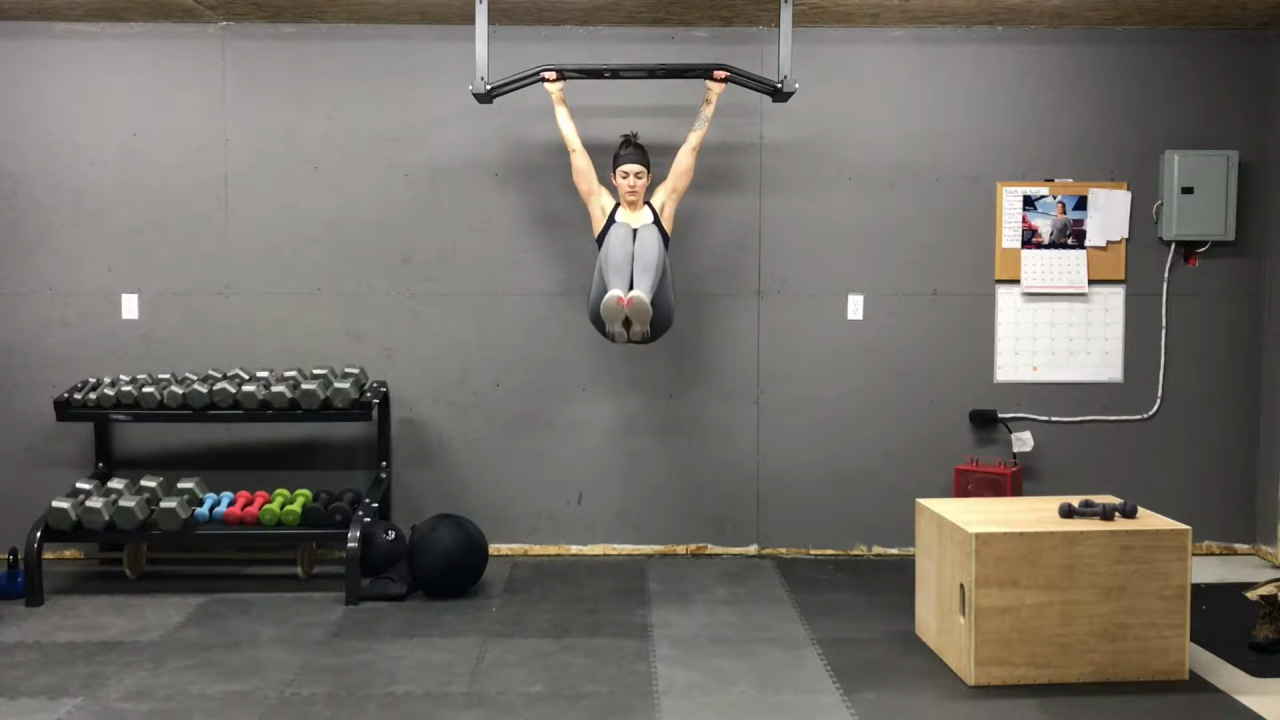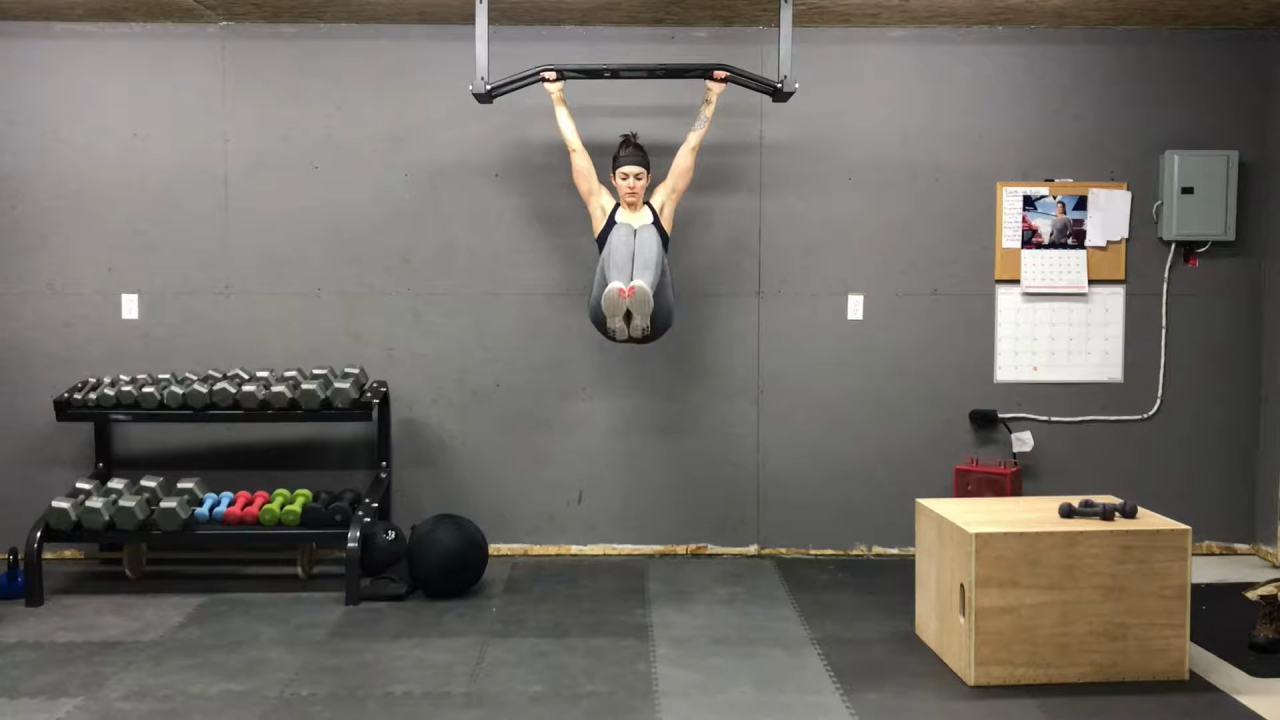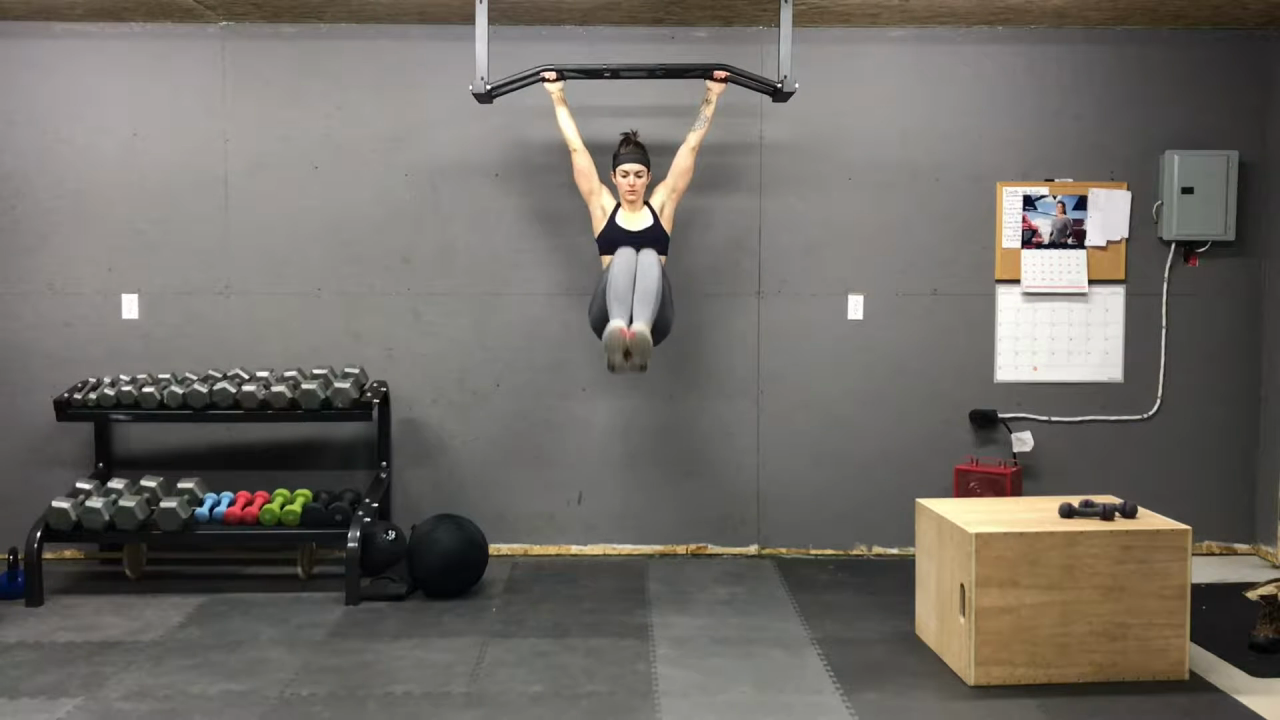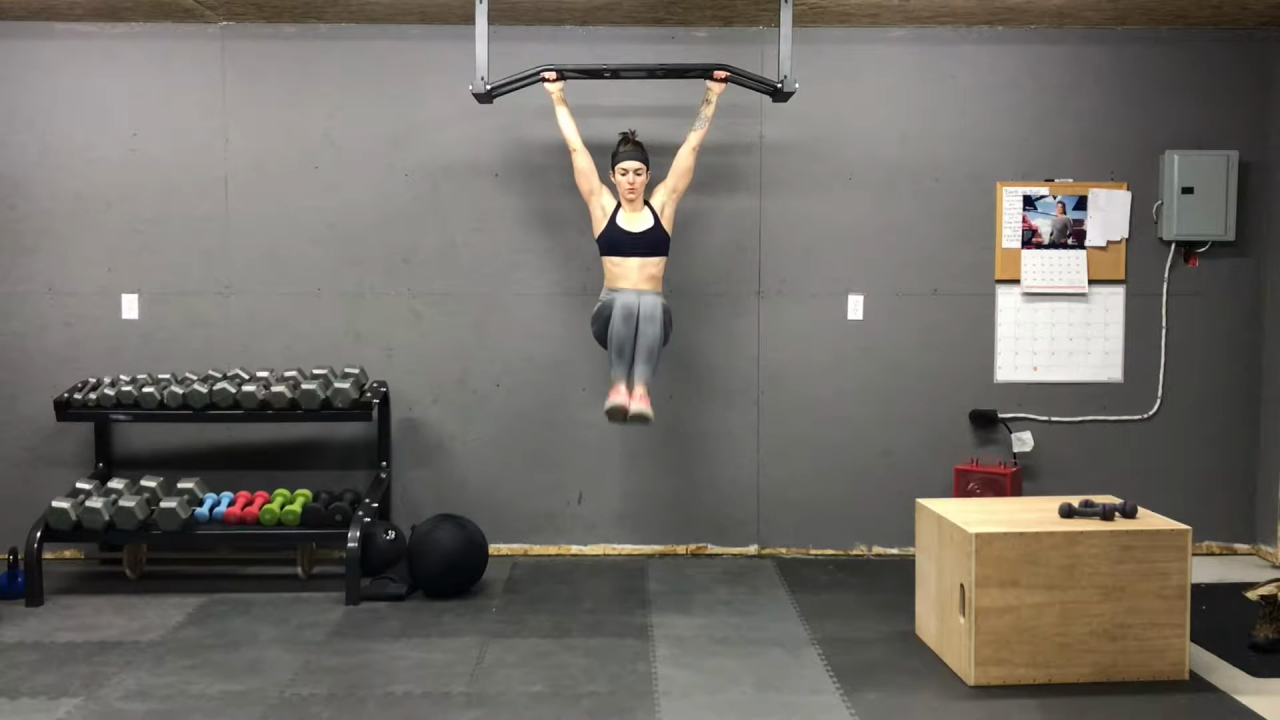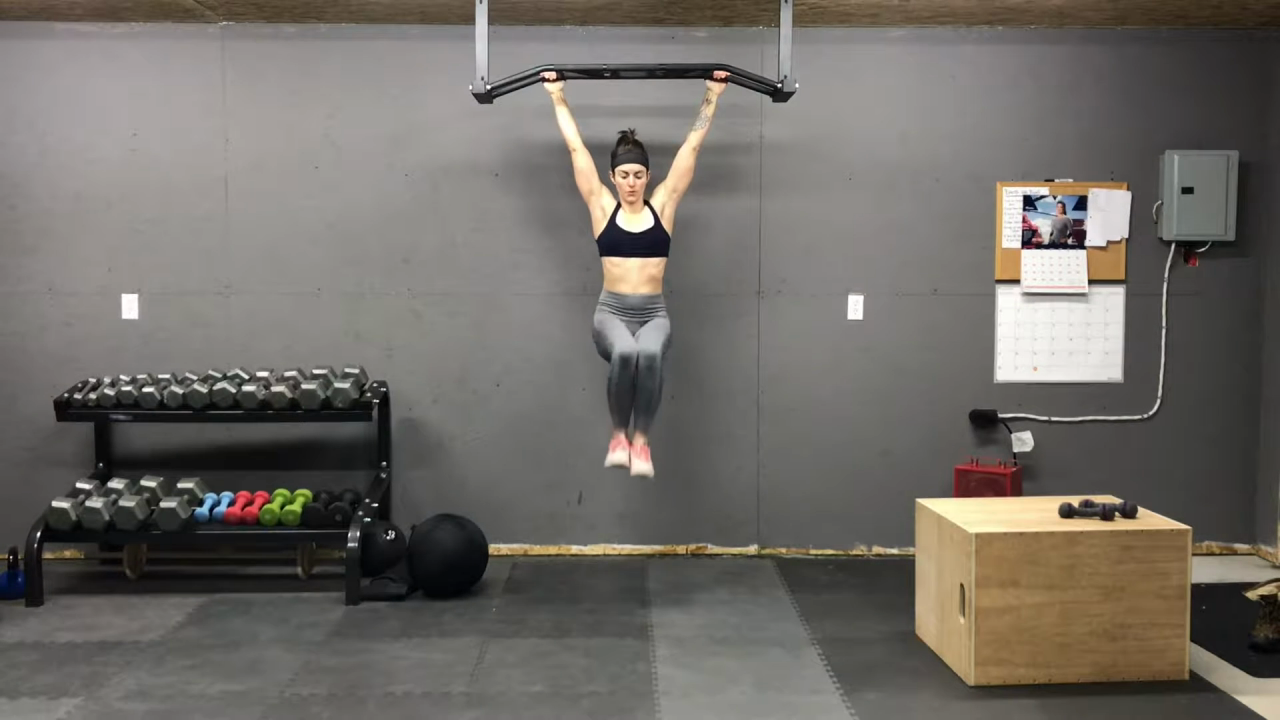
dt=0.2s
person 1, frame 1
left shoulder: (662, 206)
right shoulder: (602, 207)
left elbow: (691, 146)
right elbow: (575, 148)
left wrist: (711, 95)
right wrist: (557, 97)
left hip: (655, 317)
right hip: (606, 317)
left knee: (649, 232)
right knee: (620, 232)
left ankle: (641, 305)
right ankle: (616, 307)
person 1, frame 2
left shoulder: (662, 205)
right shoulder: (603, 207)
left elbow: (690, 147)
right elbow: (575, 148)
left wrist: (711, 96)
right wrist: (557, 97)
left hip: (655, 315)
right hip: (605, 312)
left knee: (648, 234)
right knee: (621, 234)
left ankle: (641, 300)
right ankle: (618, 300)
person 1, frame 3
left shoulder: (662, 203)
right shoulder: (602, 205)
left elbow: (691, 146)
right elbow: (576, 148)
left wrist: (711, 96)
right wrist: (558, 97)
left hip: (651, 304)
right hip: (612, 297)
left knee: (649, 260)
right knee: (624, 258)
left ankle: (641, 334)
right ankle: (618, 332)
person 1, frame 4
left shoulder: (662, 203)
right shoulder: (602, 204)
left elbow: (691, 147)
right elbow: (576, 148)
left wrist: (711, 96)
right wrist: (558, 97)
left hip: (651, 304)
right hip: (611, 309)
left knee: (652, 308)
right knee: (627, 305)
left ankle: (640, 391)
right ankle: (618, 387)
person 1, frame 5
left shoulder: (662, 204)
right shoulder: (602, 206)
left elbow: (691, 148)
right elbow: (576, 149)
left wrist: (711, 97)
right wrist: (558, 98)
left hip: (653, 315)
right hip: (611, 313)
left knee: (649, 354)
right knee: (626, 354)
left ankle: (641, 442)
right ankle: (619, 436)
